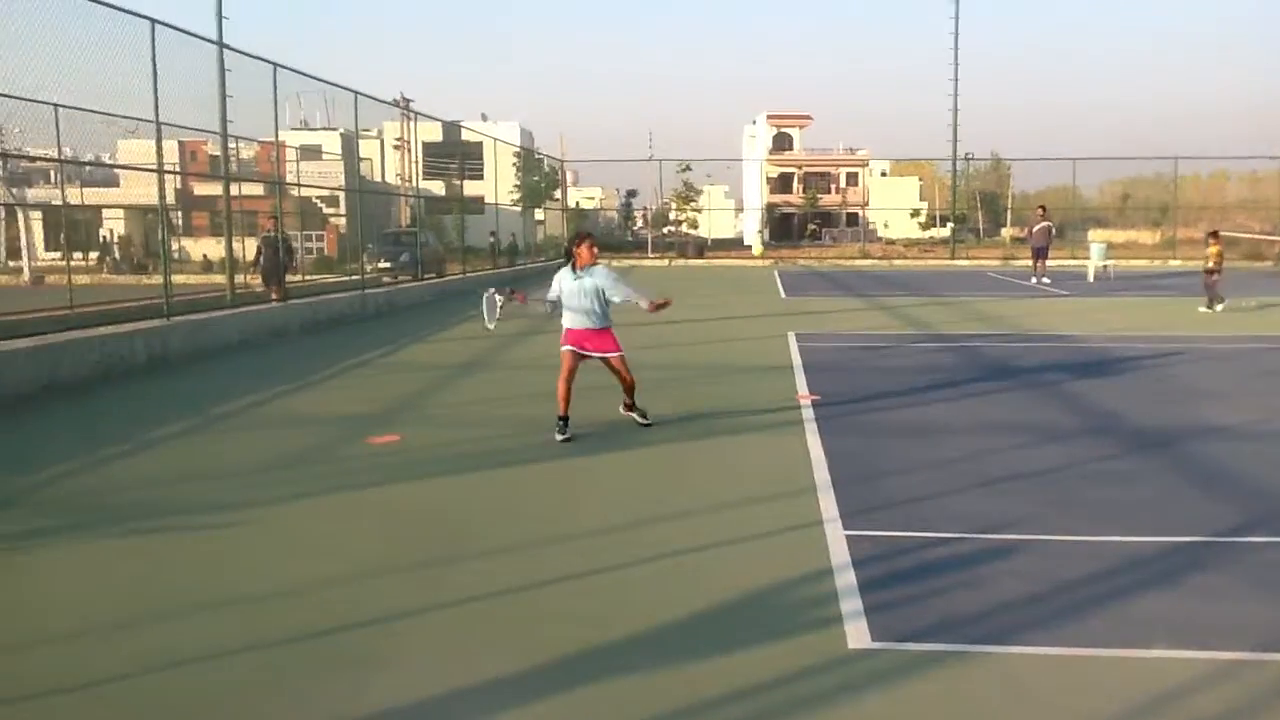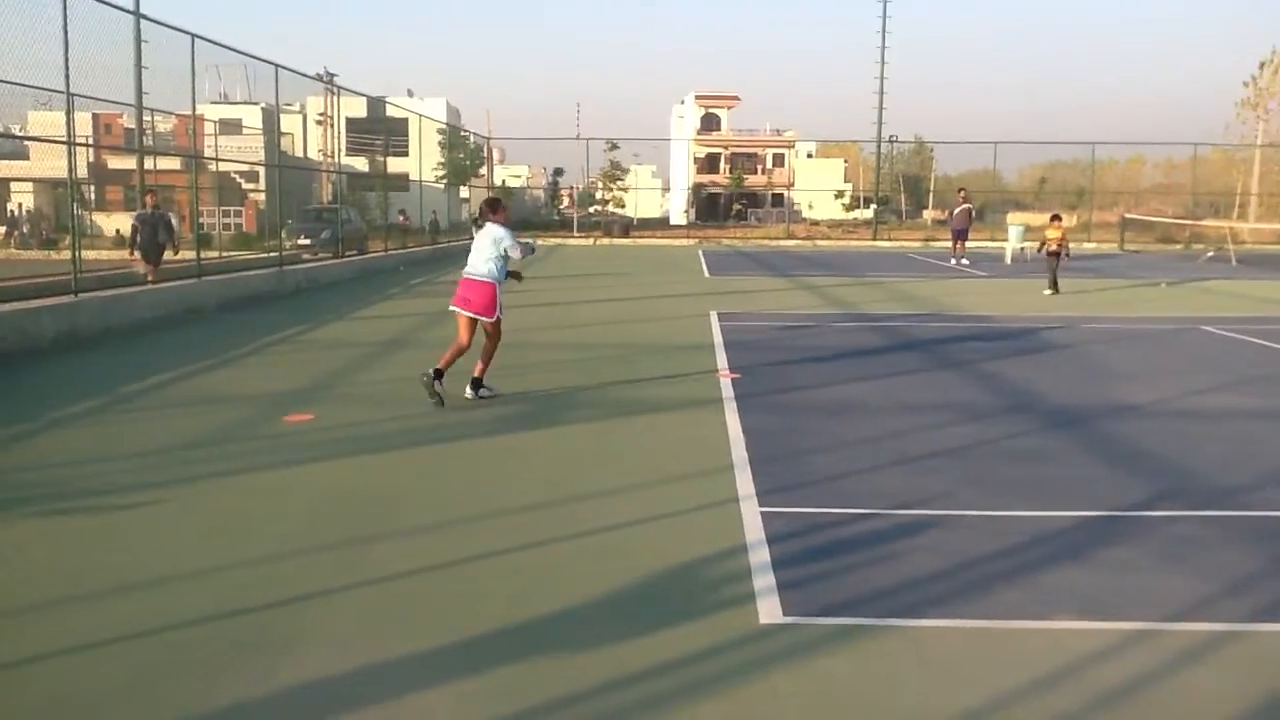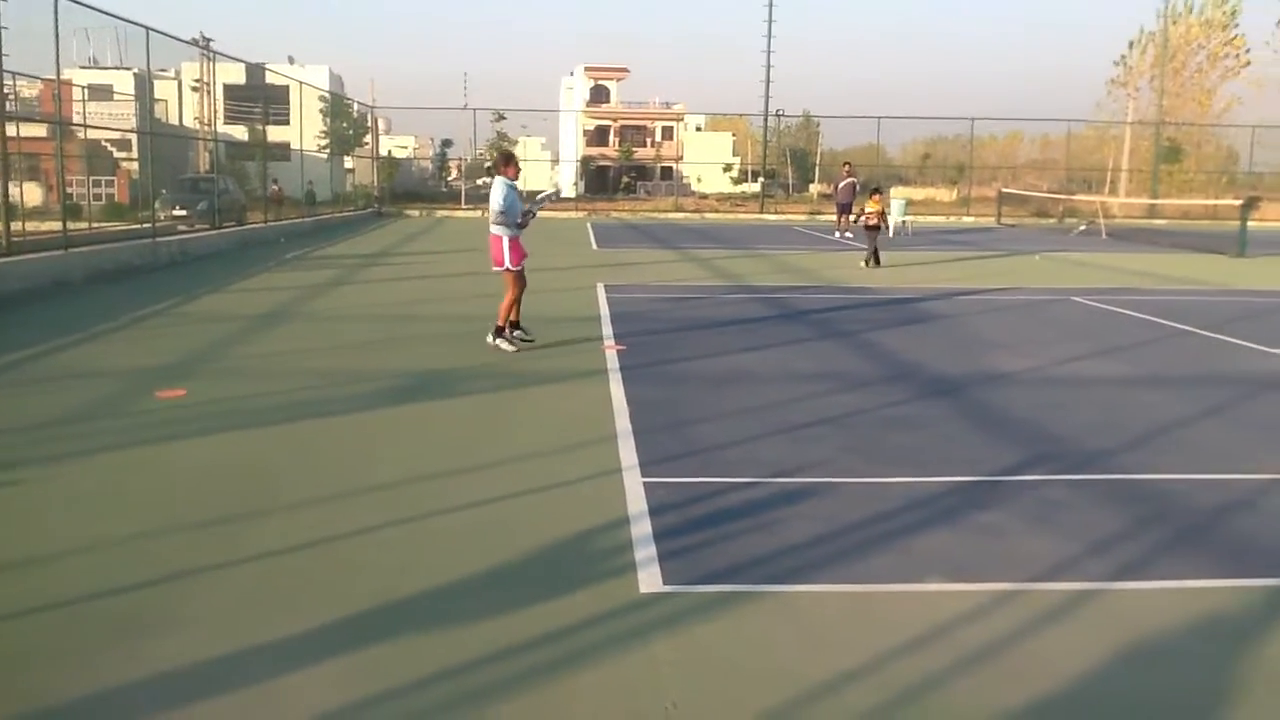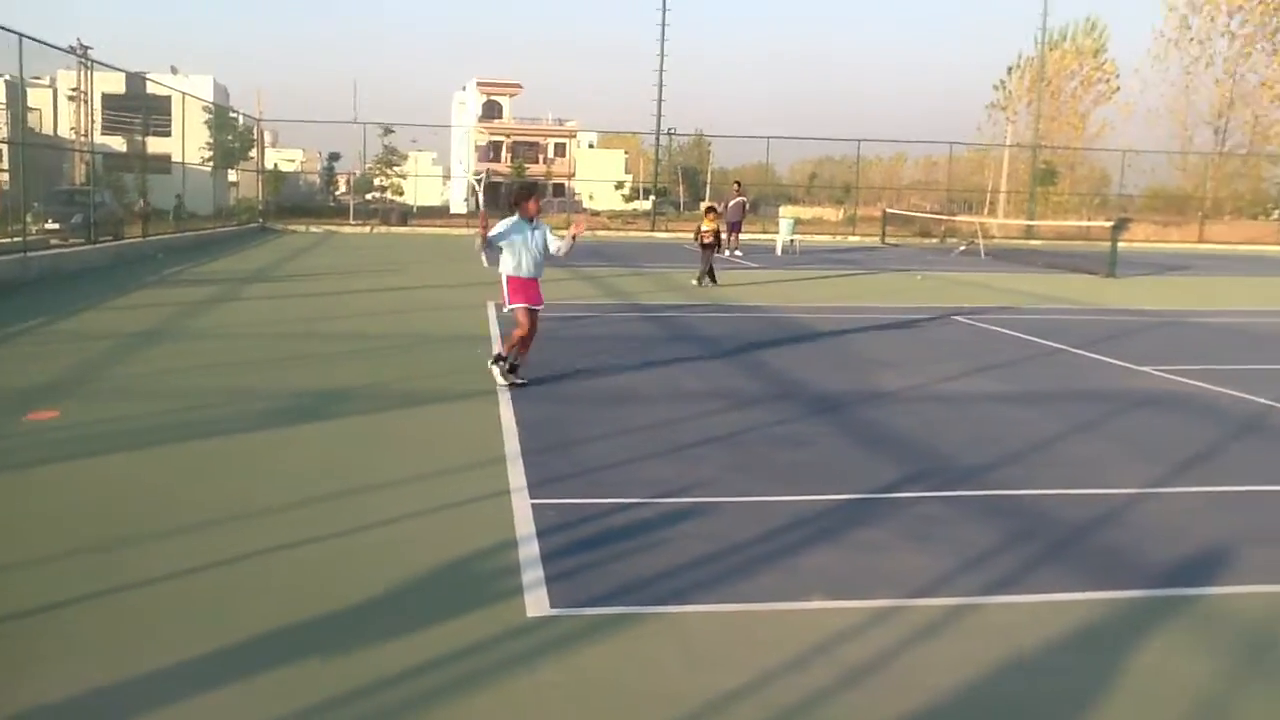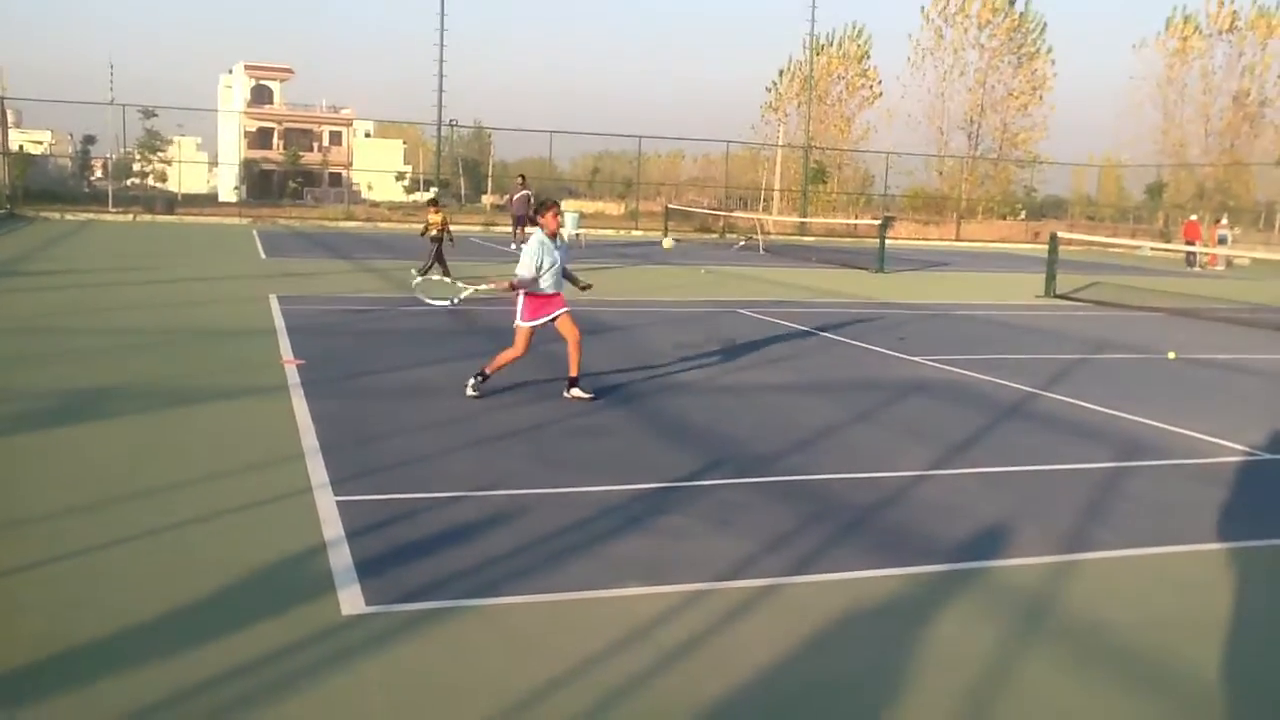
dt=1s
person 1, frame 1
left shoulder: (602, 273)
right shoulder: (561, 276)
left elbow: (624, 293)
right elbow: (550, 305)
left wrist: (649, 305)
left hip: (601, 333)
right hip: (573, 332)
left knee: (627, 379)
right knee: (566, 374)
left ankle: (629, 406)
right ankle: (562, 421)
person 1, frame 2
left shoulder: (480, 235)
right shoulder: (500, 232)
right elbow: (520, 252)
left wrist: (507, 272)
right wrist: (529, 247)
left hip: (466, 284)
right hip: (487, 288)
left knee: (463, 342)
right knee: (493, 338)
left ankle: (435, 376)
right ankle: (476, 385)
person 1, frame 3
left shoulder: (508, 187)
right shoulder: (500, 188)
right elbow: (496, 217)
left wrist: (525, 214)
right wrist: (519, 221)
left hip: (511, 240)
right hip: (504, 241)
left knee: (521, 284)
right knee: (513, 290)
left ankle: (514, 326)
right ankle: (498, 335)
person 1, frame 4
left shoulder: (541, 227)
right shoulder: (507, 226)
left elbow: (558, 250)
right elbow: (484, 246)
left wrist: (571, 236)
right wrist: (482, 234)
left hip: (532, 282)
right hip: (513, 281)
left knee: (531, 330)
right knee: (524, 328)
left ankle: (510, 370)
right ankle: (498, 359)
person 1, frame 5
left shoulder: (558, 241)
right shoulder: (535, 244)
right elbow: (526, 278)
left wrist: (578, 282)
right wrist: (513, 284)
left hip: (553, 297)
right hip: (530, 299)
left knee: (574, 336)
right knee: (518, 349)
left ankle: (572, 385)
right ankle: (480, 376)
